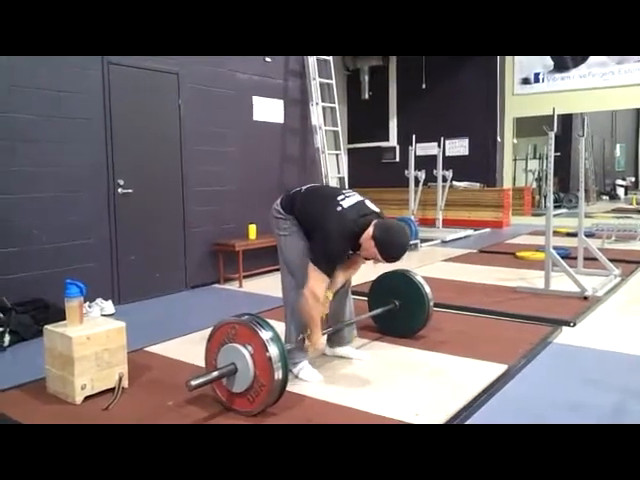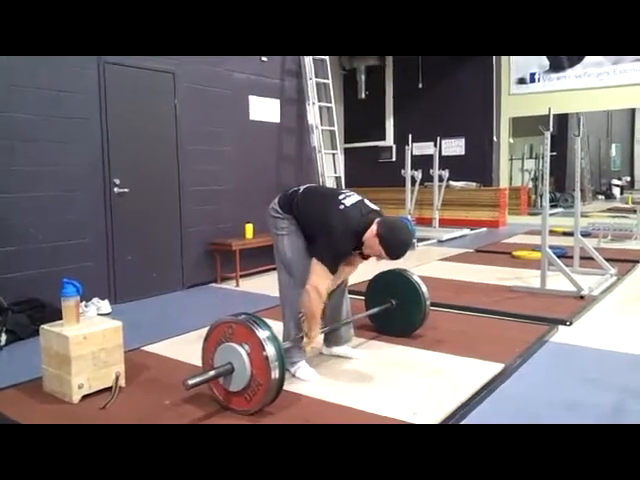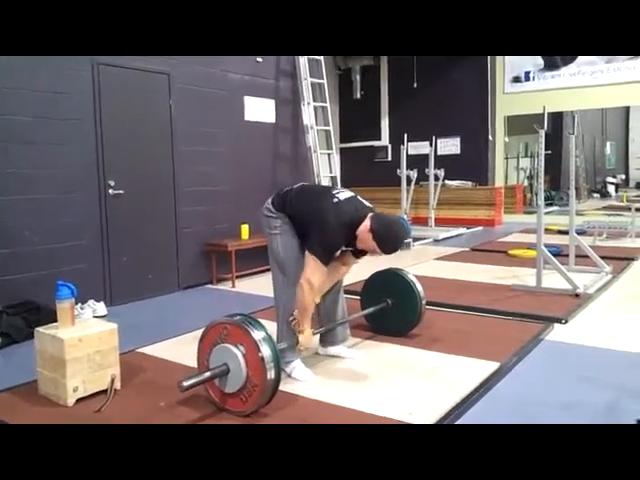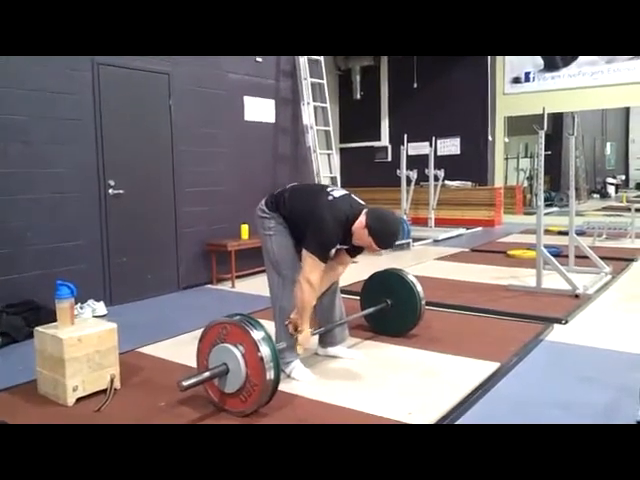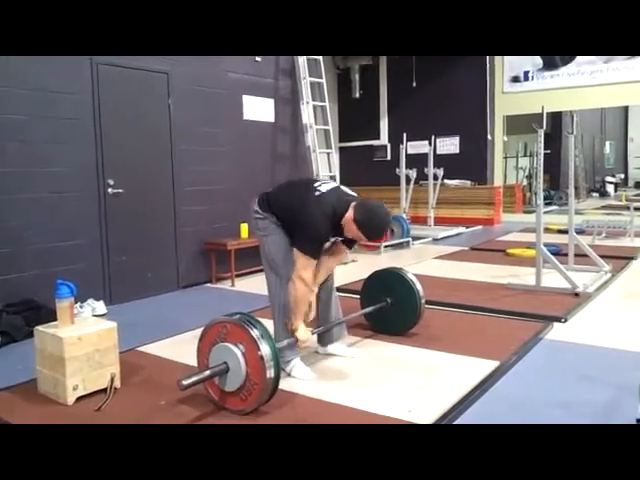
dt=0.4s
person 1, frame 1
left shoulder: (381, 228)
right shoulder: (336, 235)
left elbow: (351, 264)
right elbow: (313, 291)
left wrist: (328, 295)
right wrist: (315, 338)
left hip: (319, 212)
right hip: (290, 216)
left knee: (341, 281)
right knee: (299, 282)
left ankle: (338, 343)
right ankle: (296, 357)
person 1, frame 2
left shoulder: (379, 226)
right shoulder: (340, 233)
left elbow: (349, 264)
right elbow: (315, 287)
left wrist: (319, 298)
right wrist: (312, 333)
left hip: (316, 213)
right hip: (286, 215)
left knee: (338, 279)
right knee: (299, 281)
left ankle: (336, 342)
right ankle: (294, 357)
person 1, frame 3
left shoulder: (370, 225)
right shoulder: (332, 227)
left elbow: (341, 265)
right elbow: (309, 281)
left wrist: (314, 298)
right wrist: (305, 328)
left hip: (308, 216)
right hip: (281, 216)
left knee: (333, 280)
right knee: (292, 280)
left ankle: (332, 342)
right ankle: (289, 357)
person 1, frame 4
left shoulder: (361, 224)
right shoulder: (328, 224)
left elbow: (337, 266)
right elbow: (308, 279)
left wrist: (307, 304)
right wrist: (304, 327)
left hip: (303, 219)
right hip: (275, 217)
left knee: (329, 280)
right knee: (288, 281)
left ankle: (331, 342)
right ankle: (287, 357)
person 1, frame 5
left shoulder: (357, 215)
right shoulder: (317, 220)
left elbow: (334, 255)
right elbow: (301, 276)
left wrist: (313, 288)
right wrist: (298, 325)
left hip: (296, 216)
right hip: (271, 217)
left knee: (324, 278)
right knee: (285, 279)
left ankle: (330, 340)
right ankle: (287, 356)
